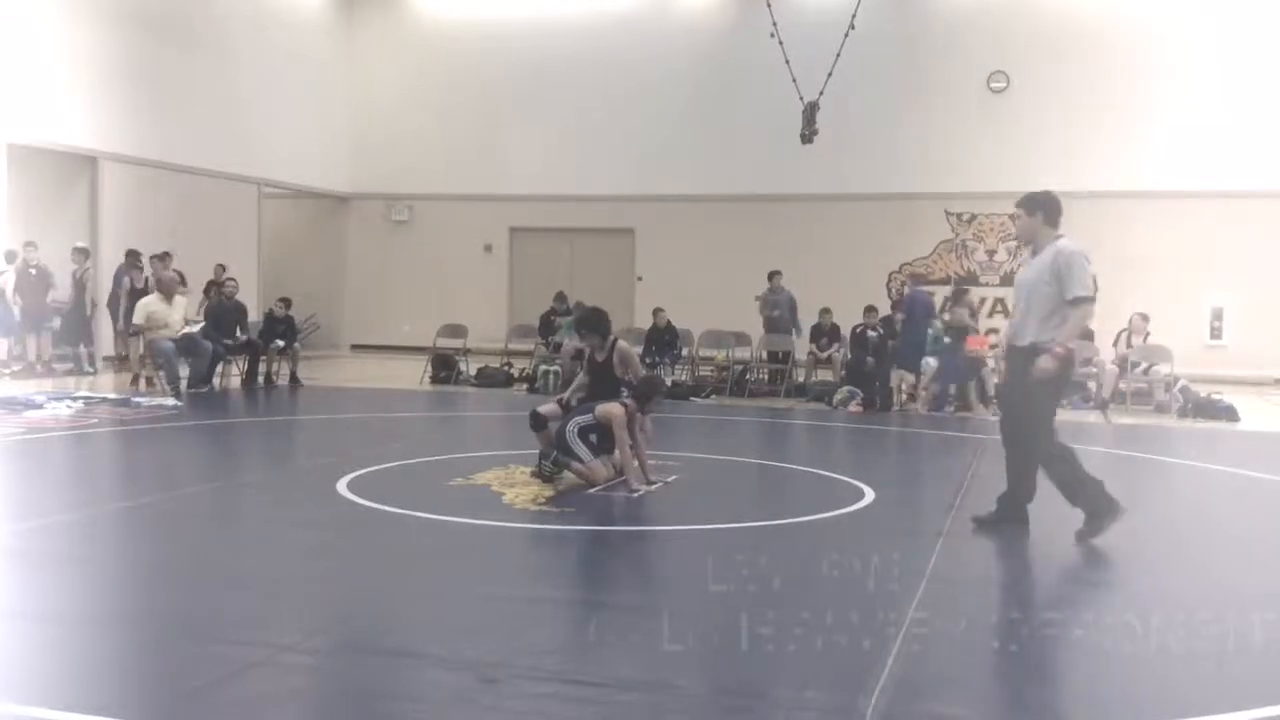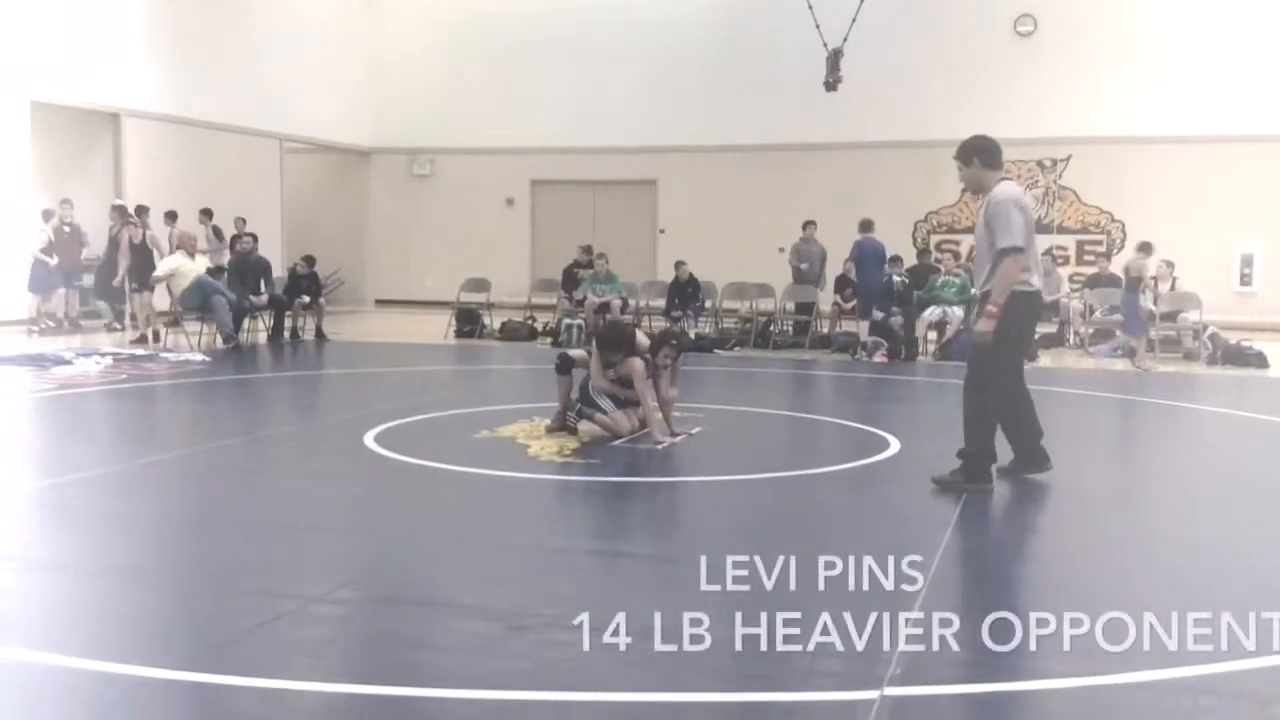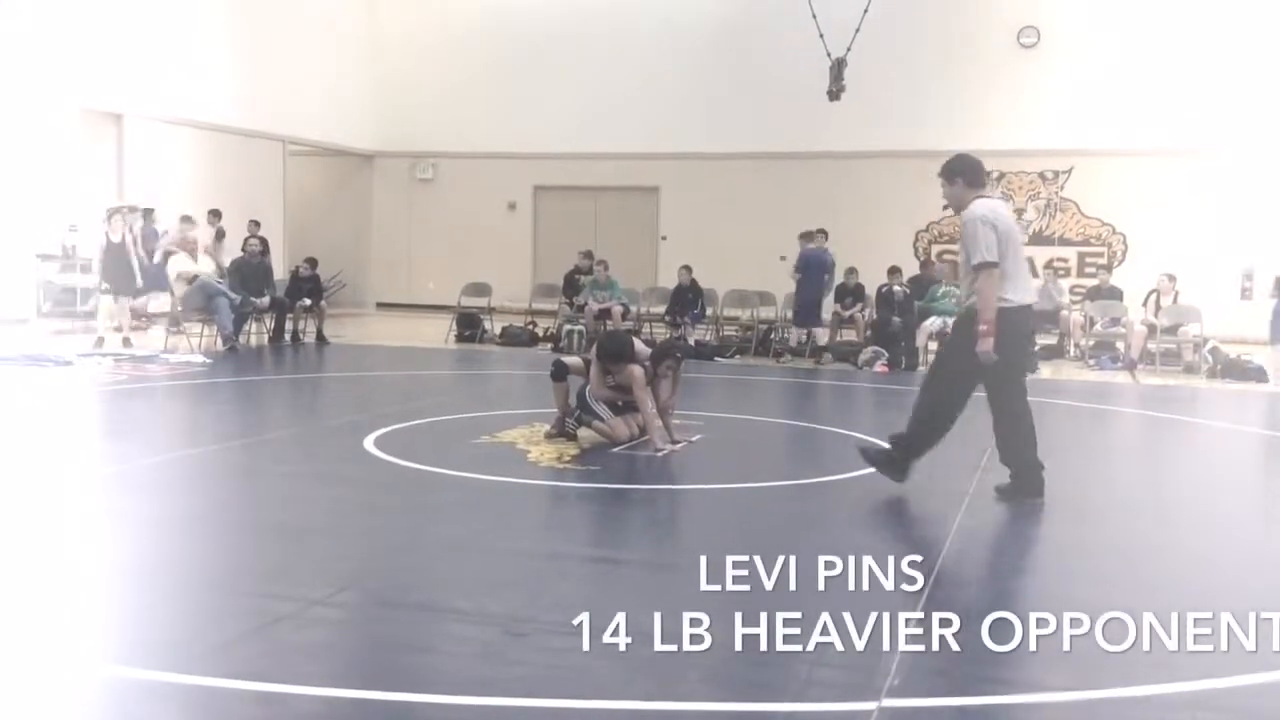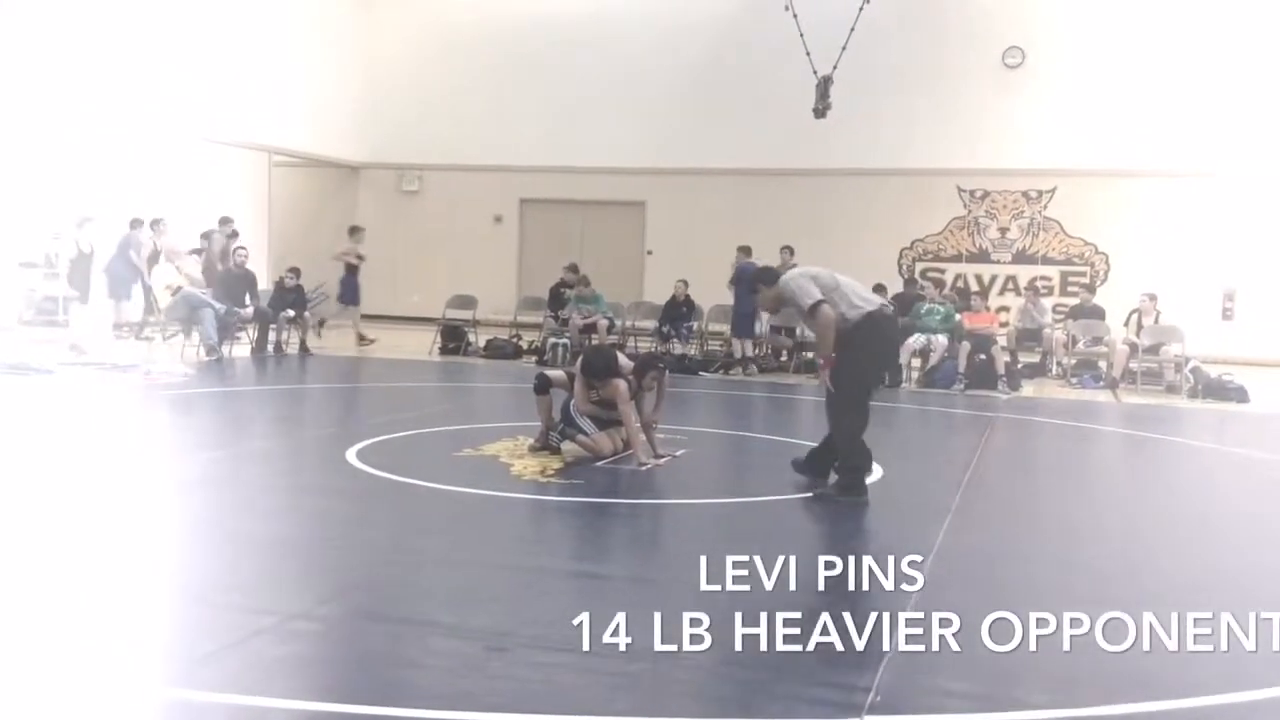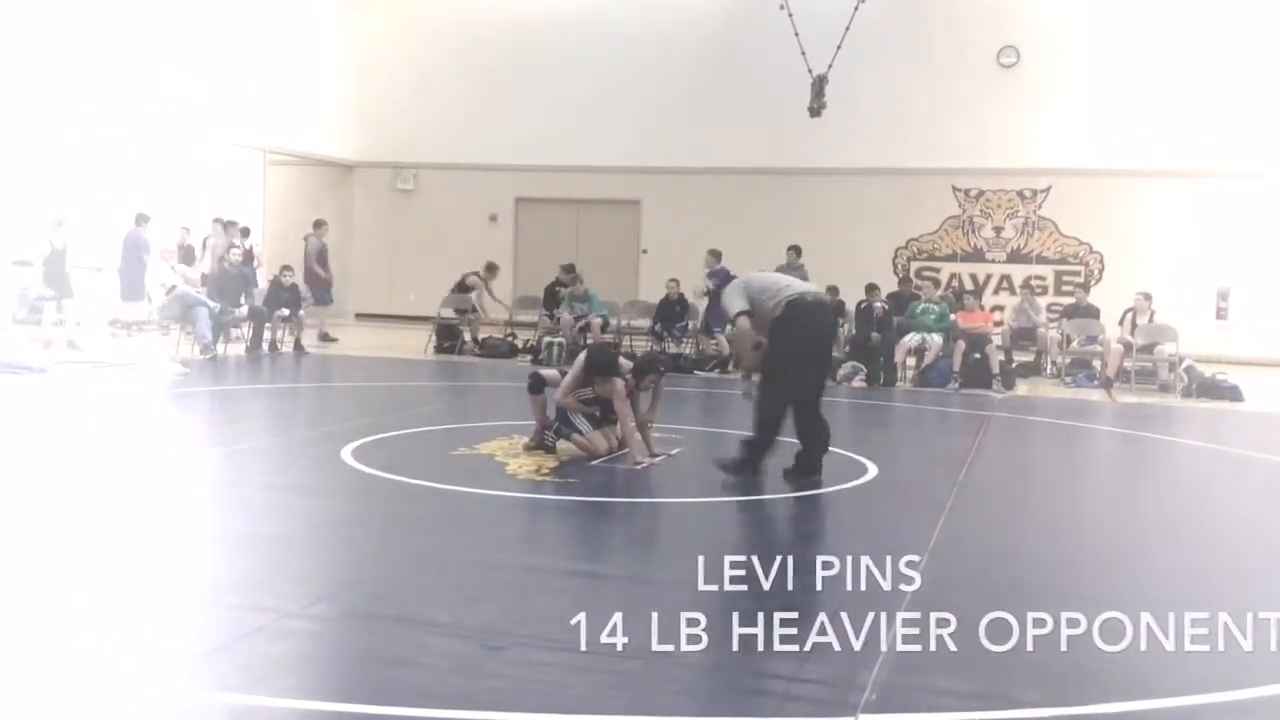
dt=1s
person 1, frame 1
left shoulder: (1066, 253)
right shoulder: (1032, 258)
left elbow: (1082, 307)
left wrist: (1056, 353)
right wrist: (1006, 350)
left hip: (1046, 359)
right hip: (1022, 357)
left knee: (1038, 438)
right knee: (1015, 434)
left ankle: (1098, 505)
right ankle: (1013, 509)
person 1, frame 2
left shoulder: (1002, 199)
right shoulder: (1003, 196)
left elbow: (1012, 260)
left wrist: (990, 312)
right wrist: (991, 306)
left hip: (1010, 303)
right hip: (1018, 301)
left knee: (981, 386)
right knee: (1007, 383)
left ankle: (976, 469)
right ankle: (1030, 454)
person 1, frame 3
left shoulder: (976, 215)
right shoulder: (998, 210)
left elbow: (988, 274)
left wrist: (985, 331)
left hip: (995, 316)
right hip: (1020, 314)
left knee: (943, 389)
right knee: (1010, 399)
left ankle: (900, 458)
right ankle: (1029, 479)
person 1, frame 4
left shoulder: (790, 282)
right shoulder: (796, 284)
left elbow: (826, 315)
left wrist: (825, 364)
left hip: (870, 328)
right hip: (880, 325)
left knee: (843, 406)
right knee: (847, 404)
left ankle: (852, 483)
right ankle: (820, 463)
person 1, frame 5
left shoulder: (731, 290)
right shoulder: (757, 283)
left elbow: (743, 327)
left wrist: (749, 369)
left hip: (797, 315)
right hip: (824, 312)
left knee: (774, 391)
right knee: (807, 395)
left ankle: (751, 462)
right ankle: (809, 466)
